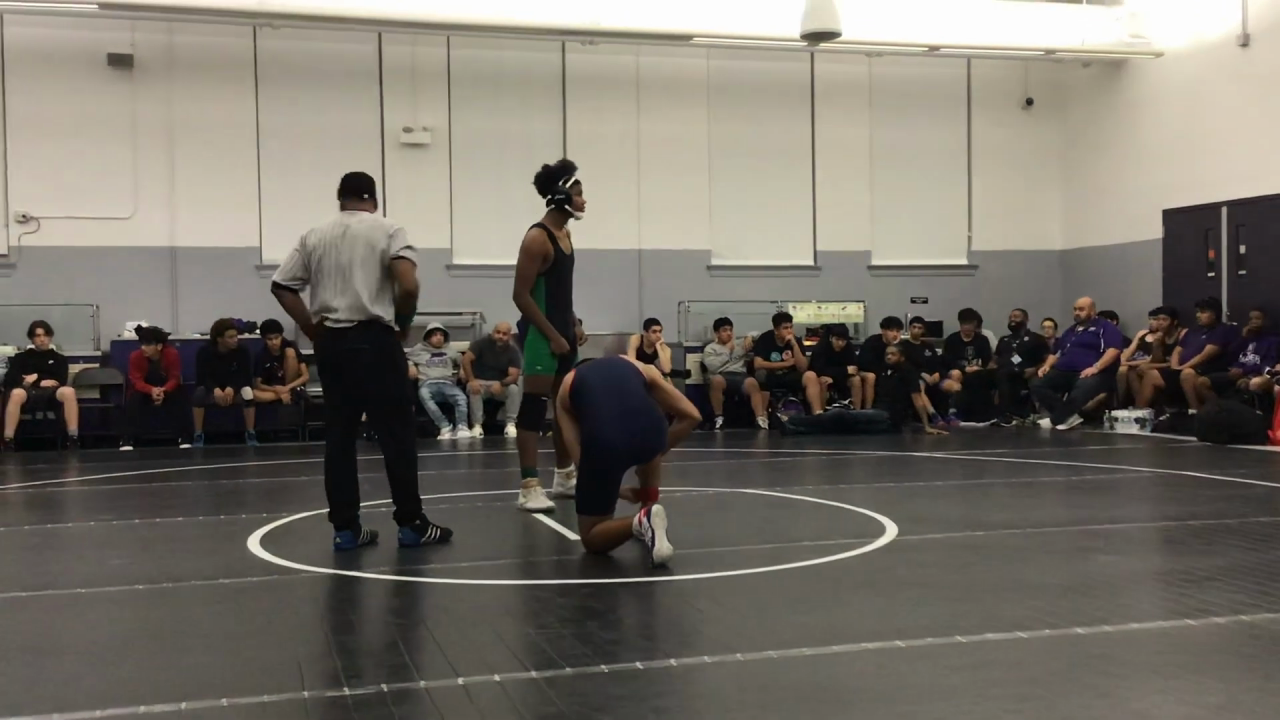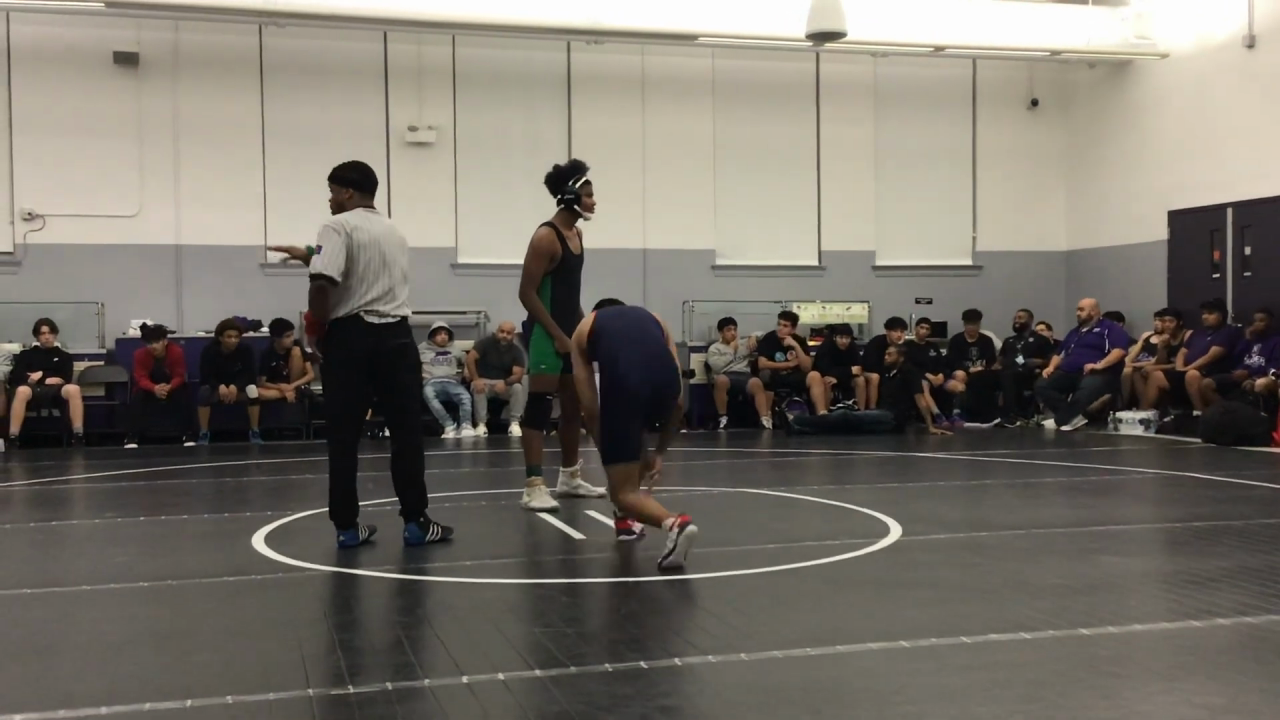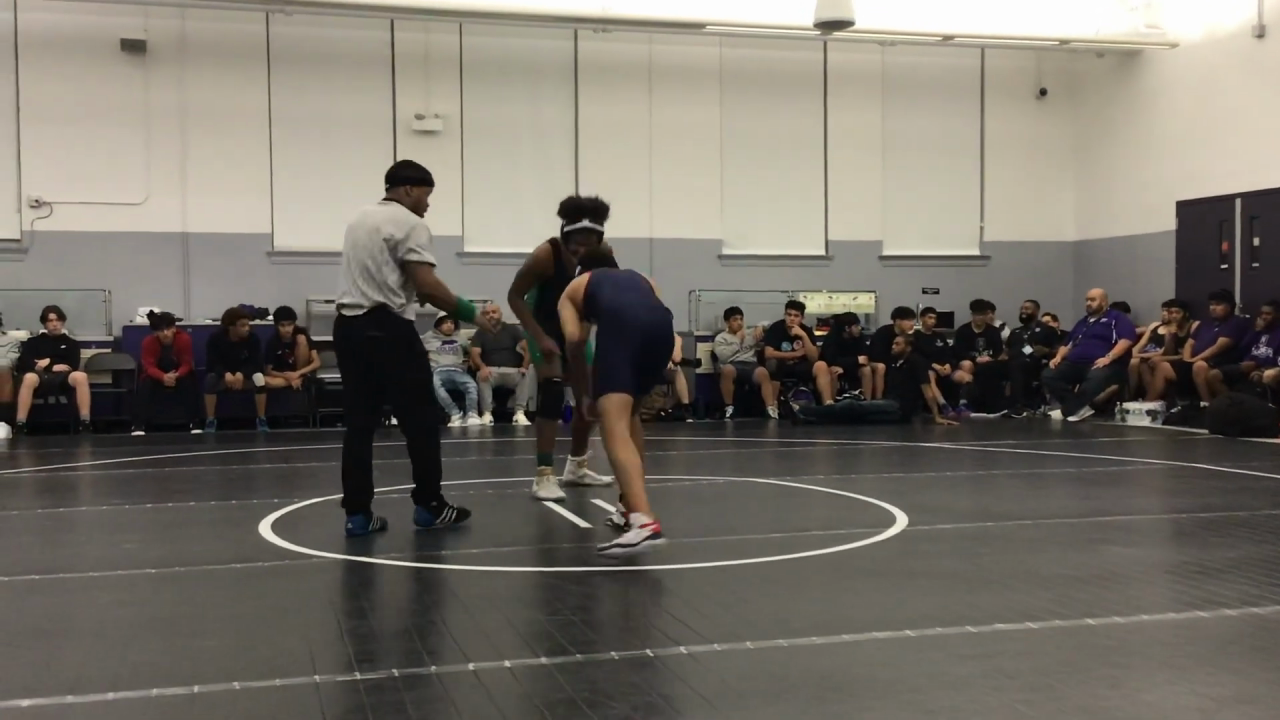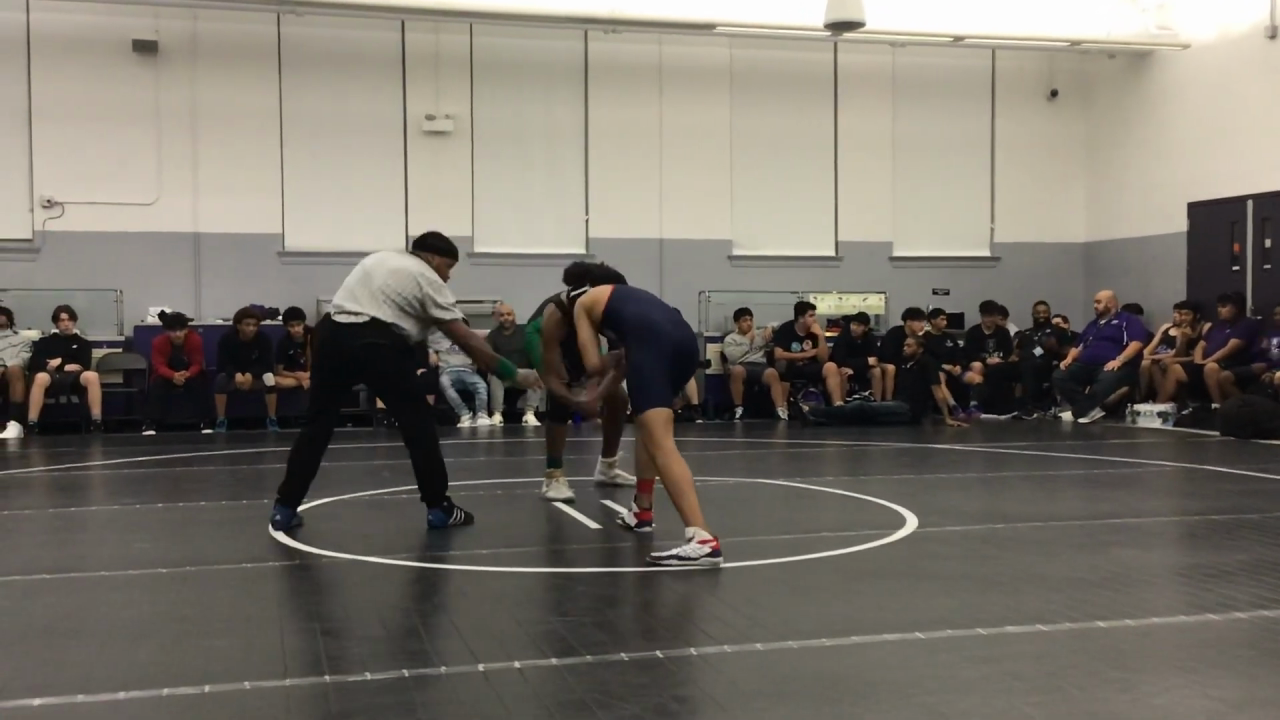
dt=1s
person 1, frame 1
left shoulder: (314, 236)
right shoulder: (387, 229)
left elbow: (282, 287)
right elbow: (408, 284)
left wrist: (313, 328)
right wrist: (404, 319)
left hip: (331, 343)
right hip: (373, 341)
left knee: (339, 436)
right knee: (396, 434)
left ankle: (345, 527)
right ankle: (411, 523)
person 1, frame 2
left shoulder: (339, 227)
right shoulder: (393, 231)
left elbow: (325, 280)
left wrist: (314, 323)
right wrist: (313, 254)
left hip: (350, 336)
right hip: (396, 335)
left knee: (344, 435)
right knee: (407, 430)
left ankle: (347, 526)
right ankle: (416, 521)
person 1, frame 3
left shoulder: (360, 219)
right shoulder: (410, 225)
right elbow: (427, 287)
right wrist: (469, 313)
left hip: (348, 325)
right hip: (387, 328)
left knee: (359, 422)
right knee: (420, 417)
left ankle: (357, 513)
right ankle: (430, 504)
person 1, frame 4
left shoulder: (377, 258)
right shoulder: (428, 279)
right elbow: (466, 339)
right wrist: (513, 374)
left hip: (331, 334)
right hip: (375, 342)
left knee: (318, 421)
right knee: (417, 421)
left ankle: (285, 508)
right ankle: (438, 507)
person 2, frame 1
left shoulder: (565, 233)
right shoulder: (537, 238)
right elbow: (521, 295)
left wrist: (574, 324)
right wrist: (552, 335)
left hip: (563, 331)
right hip: (541, 334)
right knee: (534, 406)
left ankle: (565, 476)
right ankle: (529, 487)
person 2, frame 2
left shoulder: (576, 234)
right shoulder: (545, 237)
right elbow: (527, 292)
left wrist: (582, 323)
right wrist: (556, 334)
left hip: (571, 330)
right hip: (547, 333)
left knee: (574, 405)
right knee: (540, 406)
left ankle: (569, 476)
right ankle: (533, 486)
person 2, frame 3
right shoulder: (544, 255)
right elbow: (515, 297)
right wrist: (538, 337)
right hip: (544, 326)
right knee: (552, 390)
left ankle: (577, 466)
right ankle: (544, 475)
person 2, frame 4
right shoulder: (556, 314)
right elbow: (549, 378)
right wrist: (574, 399)
left hip: (578, 339)
right hip: (541, 336)
left knee: (619, 399)
right knee: (561, 396)
left ankle: (607, 468)
right ankle: (553, 477)
person 3, frame 1
left shoulder: (568, 384)
right shoulder: (634, 365)
left elbow: (581, 458)
right elbow: (691, 415)
left wrist: (618, 491)
right wrist: (657, 451)
left hip: (603, 442)
right hip: (649, 431)
left knee: (592, 539)
left ankle: (641, 521)
right ankle: (648, 512)
person 3, frame 2
left shoulder: (586, 326)
right shoulder: (652, 318)
left elbow: (589, 406)
left wrist: (606, 449)
right wrist: (659, 451)
left hip: (624, 382)
right hip: (664, 378)
left knee: (623, 493)
left ankle: (673, 523)
right ankle: (629, 517)
person 3, frame 3
left shoulder: (574, 289)
right shoulder: (639, 278)
left elbow: (574, 338)
left wrist: (585, 395)
left hip: (620, 325)
right hip: (660, 323)
left knee: (615, 430)
right knee: (628, 415)
left ankle: (644, 523)
right ankle: (631, 507)
person 3, frame 4
left shoulder: (584, 302)
right shoulder: (629, 297)
left elbow: (594, 365)
right elbow: (623, 365)
left wrist: (613, 360)
right wrist: (596, 395)
left hip: (652, 343)
right hip: (686, 340)
left knee: (660, 444)
right knee: (647, 423)
left ankle: (702, 539)
right ankle: (641, 511)
